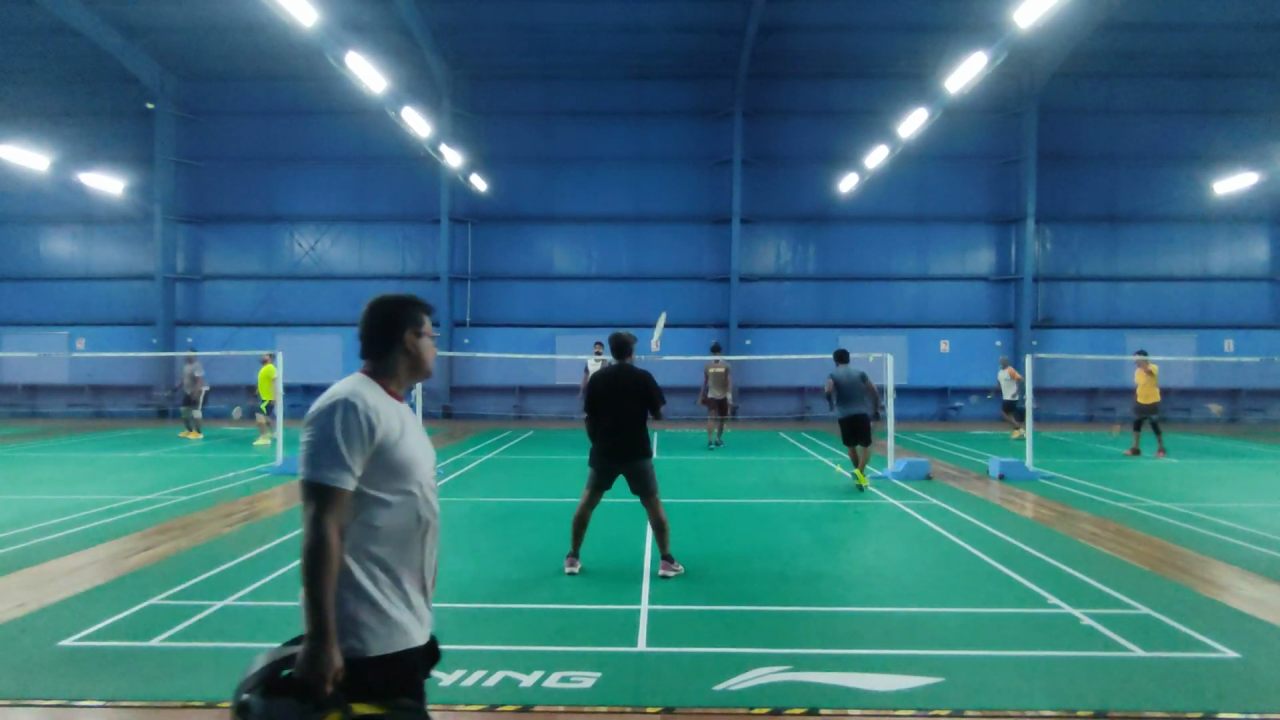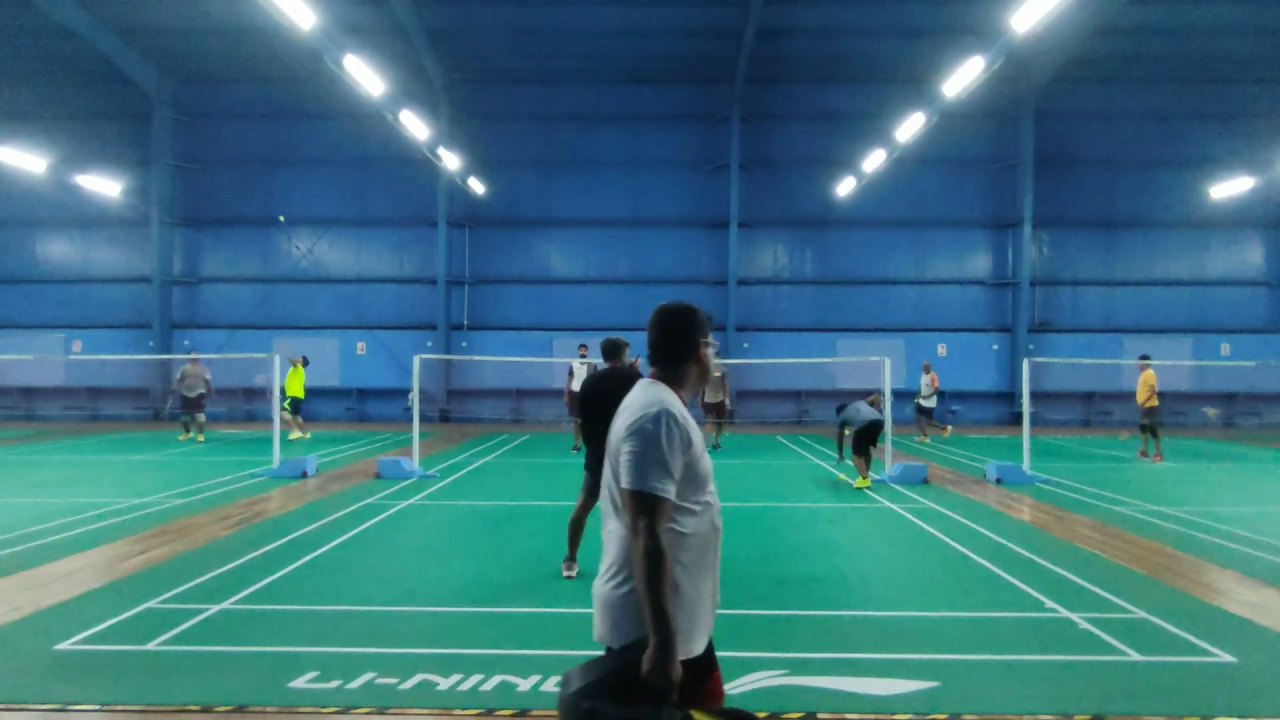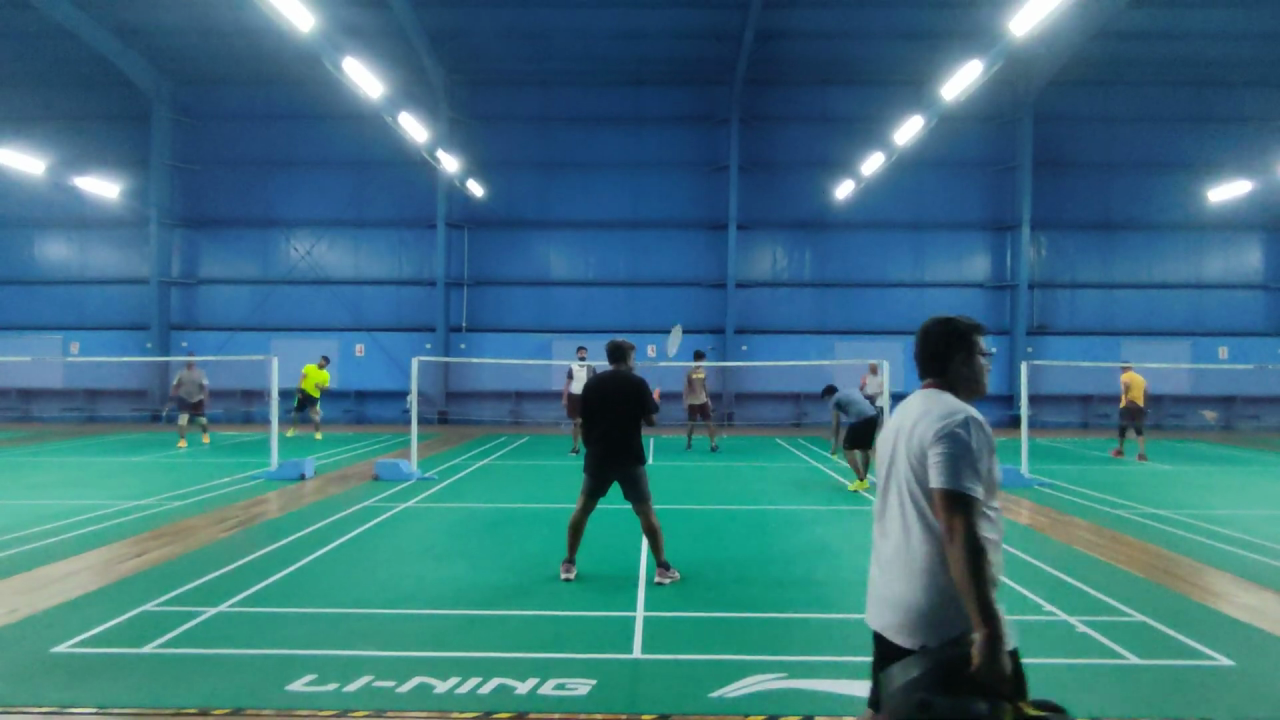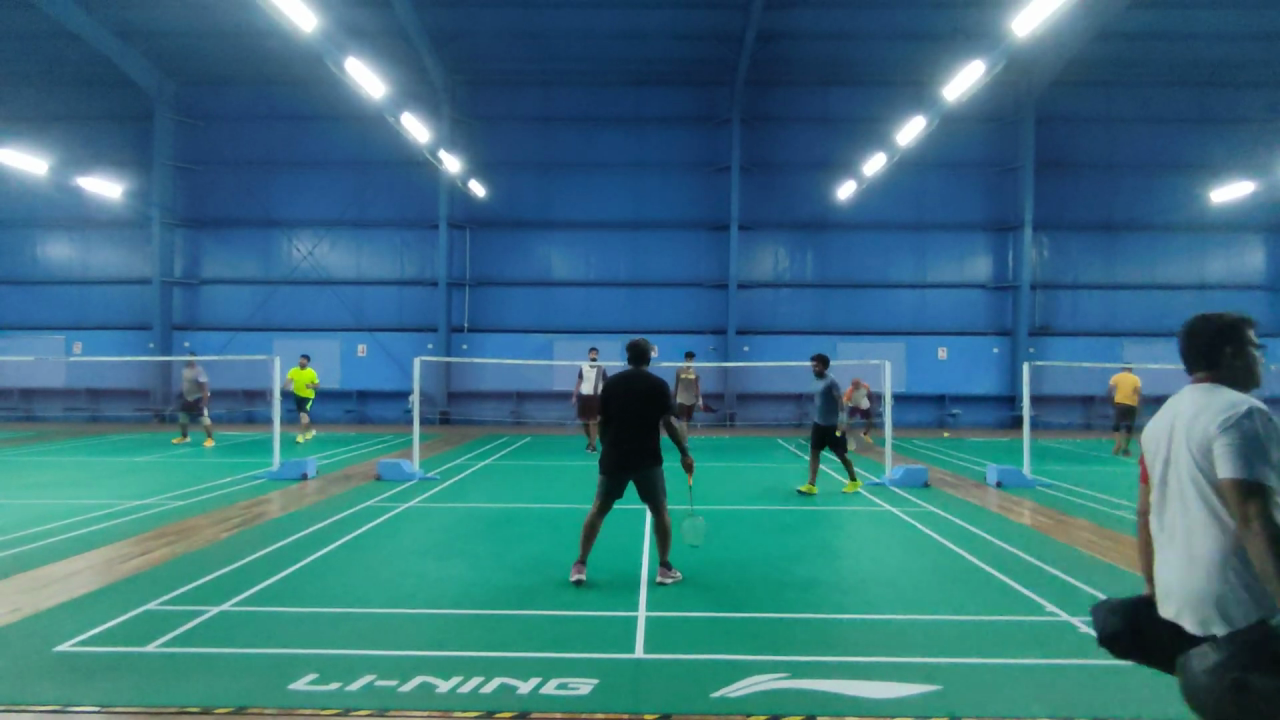
dt=0.7s
person 1, frame 1
left shoulder: (396, 408)
right shoulder: (349, 408)
right elbow: (322, 527)
right wrist: (320, 638)
left hip: (404, 621)
right hip: (369, 629)
person 1, frame 2
left shoulder: (661, 407)
right shoulder: (660, 416)
right elbow: (647, 536)
right wrist: (662, 643)
left hip: (678, 618)
right hip: (647, 624)
left knee: (704, 709)
person 1, frame 3
left shoulder: (904, 415)
right shoulder: (959, 422)
right elbow: (959, 534)
right wrist: (989, 633)
left hip: (893, 605)
right hip: (949, 617)
person 1, frame 4
left shoulder: (1163, 418)
right shoulder: (1242, 414)
left elbow: (1146, 512)
left wrist: (1156, 587)
left hip: (1177, 596)
right hip: (1234, 605)
person 2, frame 1
left shoulder: (597, 378)
right shoulder: (643, 377)
left elbow: (588, 418)
right elbow: (658, 414)
left hip: (603, 452)
right hip: (636, 452)
left knee: (587, 502)
right knee: (653, 504)
left ankle: (573, 557)
right ankle: (666, 561)
person 2, frame 2
left shoulder: (589, 382)
right shoulder: (633, 377)
left elbow: (582, 421)
left hip: (598, 455)
left knee: (583, 506)
left ankle: (570, 561)
person 2, frame 3
left shoulder: (592, 384)
right shoulder: (637, 383)
left elbow: (584, 422)
right elbow: (650, 421)
right wrist: (654, 403)
left hip: (598, 458)
right hip: (630, 458)
left knee: (582, 508)
right knee: (646, 511)
left ankle: (569, 564)
right ankle: (663, 568)
person 2, frame 4
left shoulder: (611, 383)
right shoulder: (658, 385)
left elbow: (602, 422)
right elbow: (669, 423)
right wrist: (685, 453)
left hip: (613, 459)
right hip: (647, 460)
left knee: (598, 510)
right knee: (660, 512)
left ankle: (580, 565)
right ankle: (665, 568)
